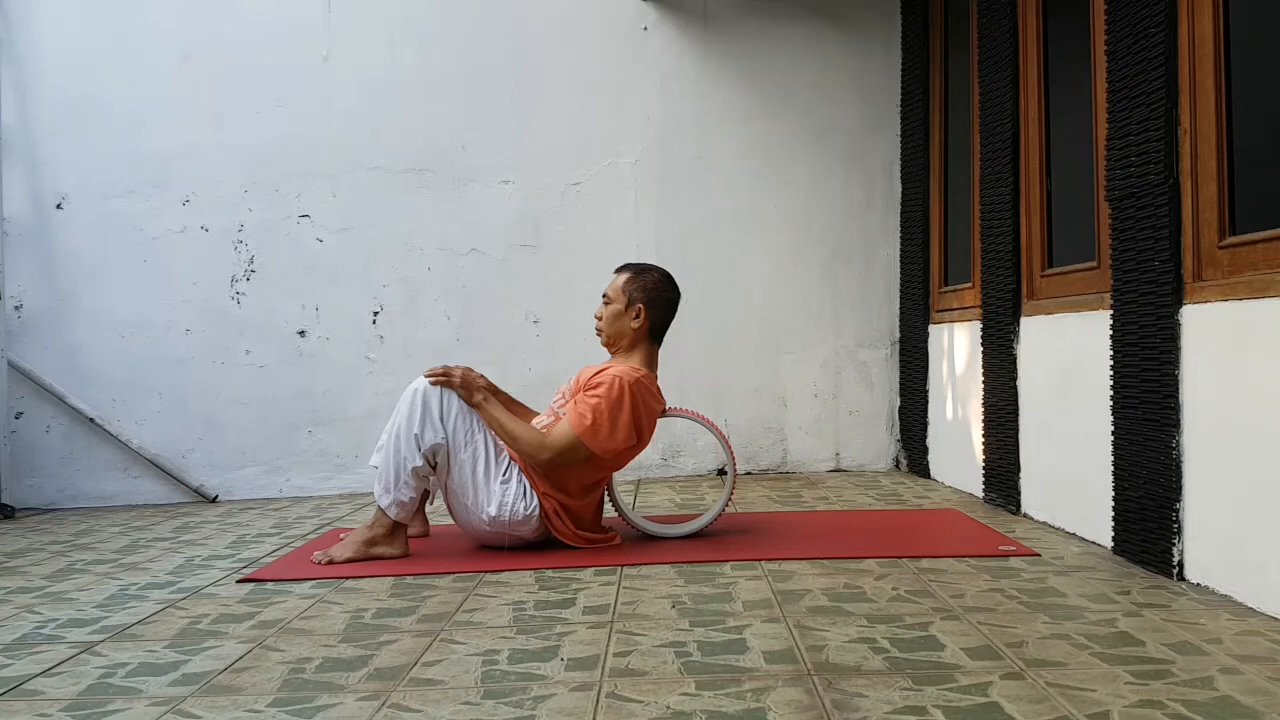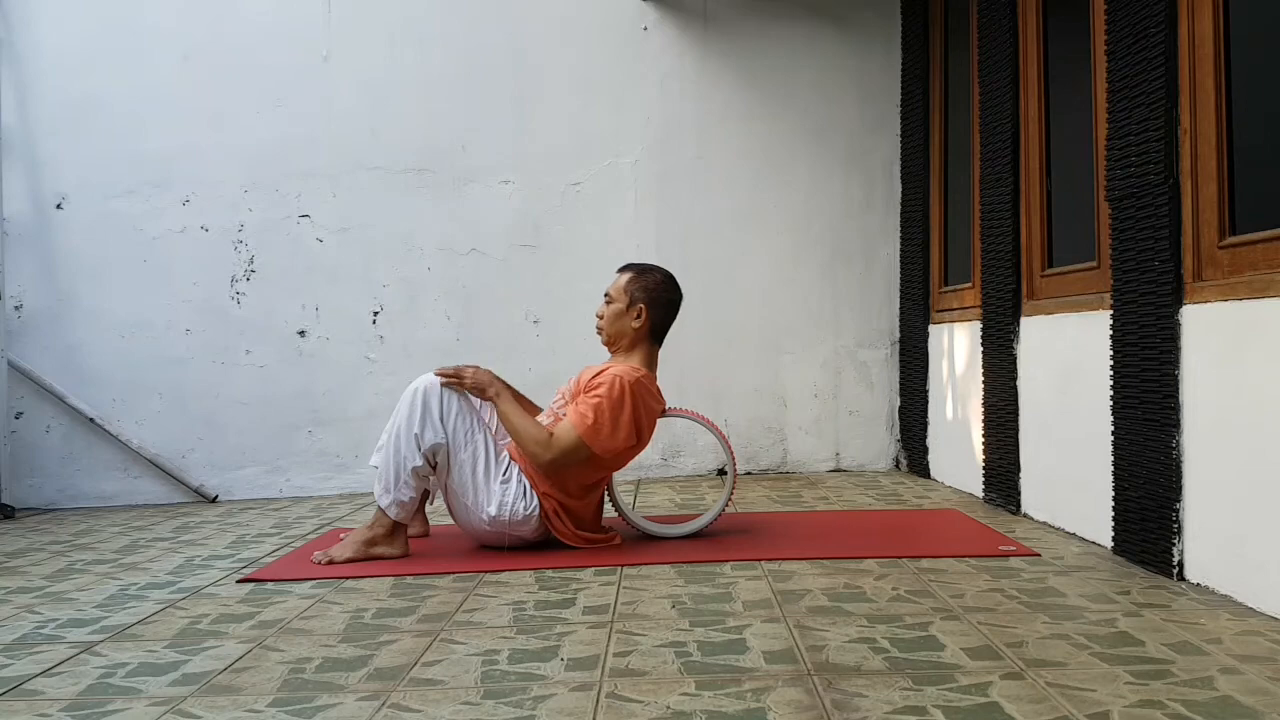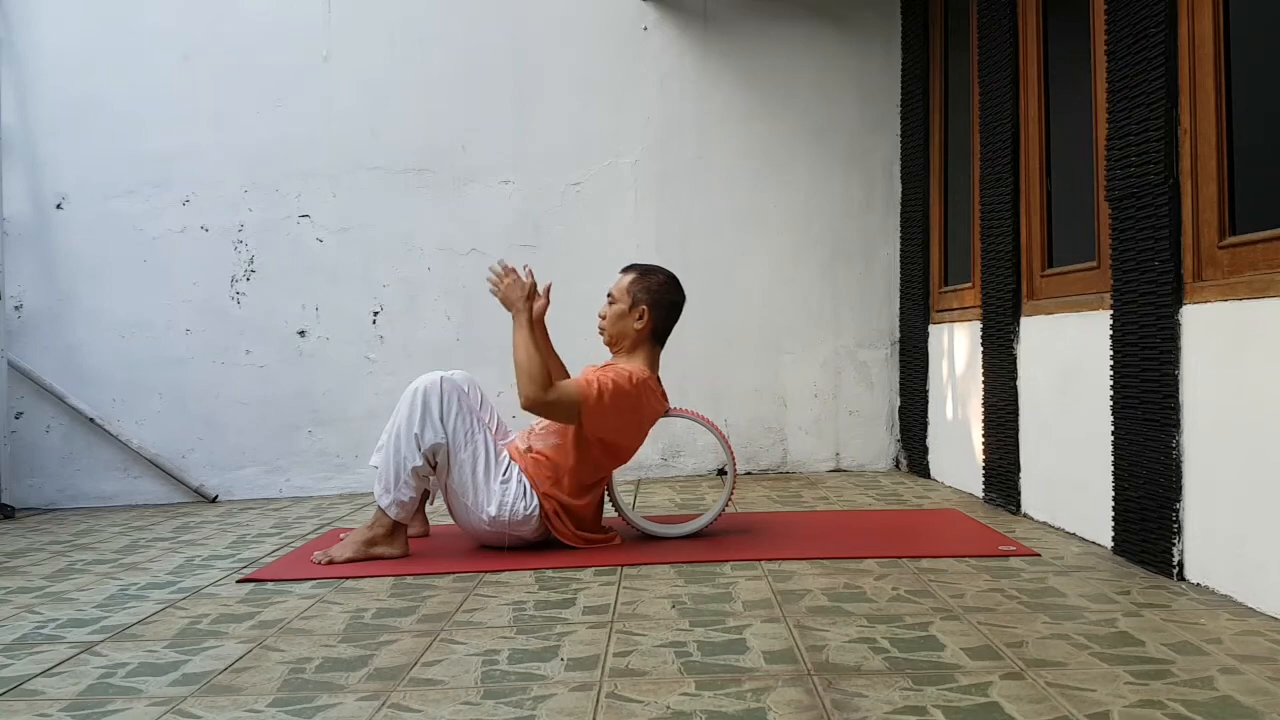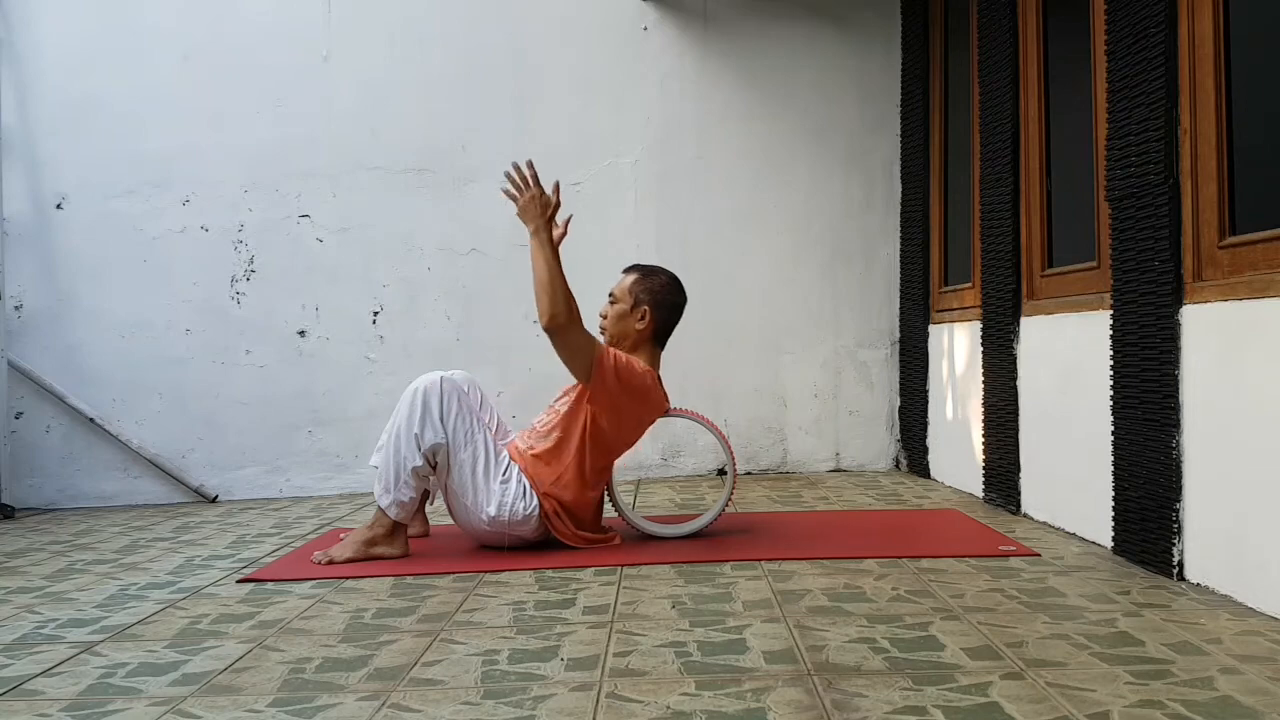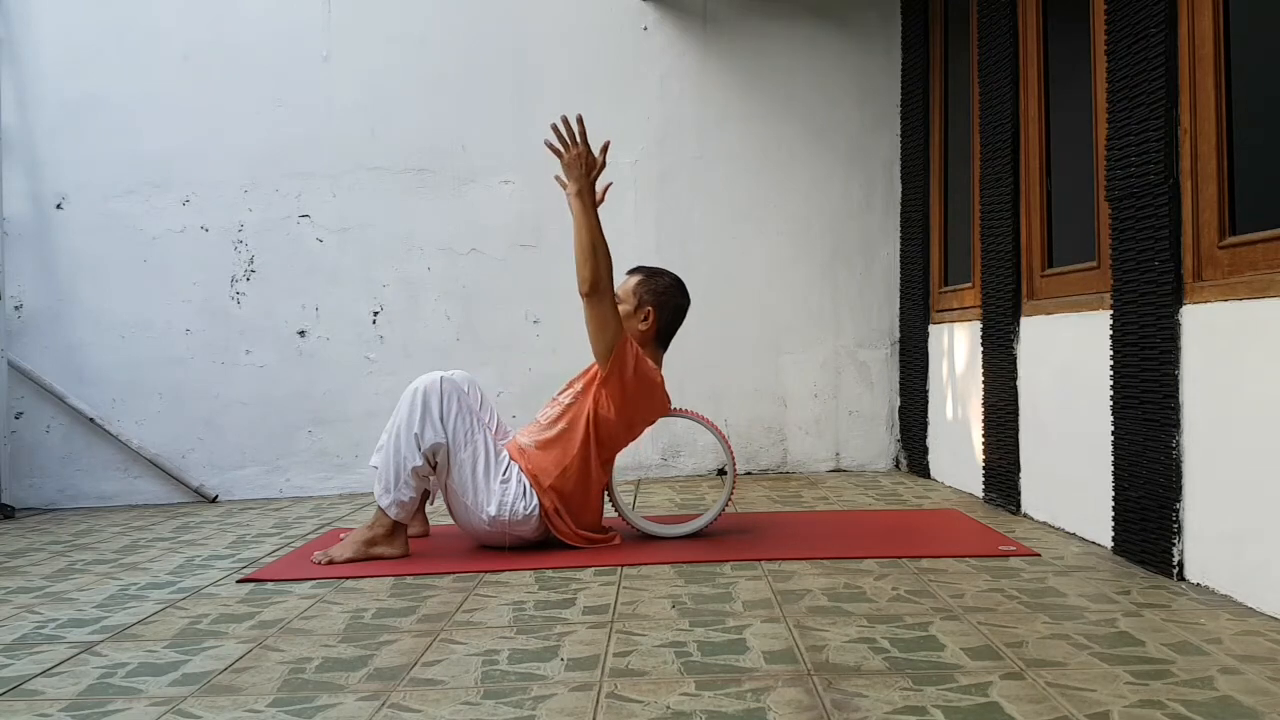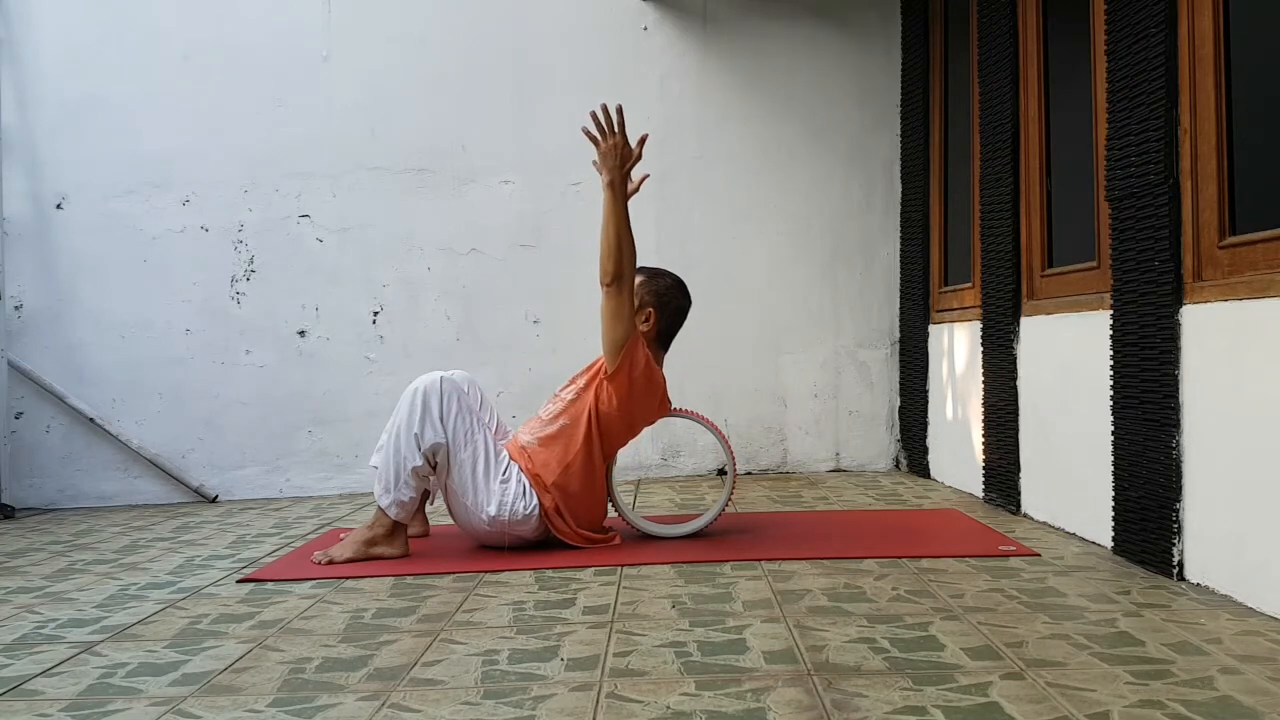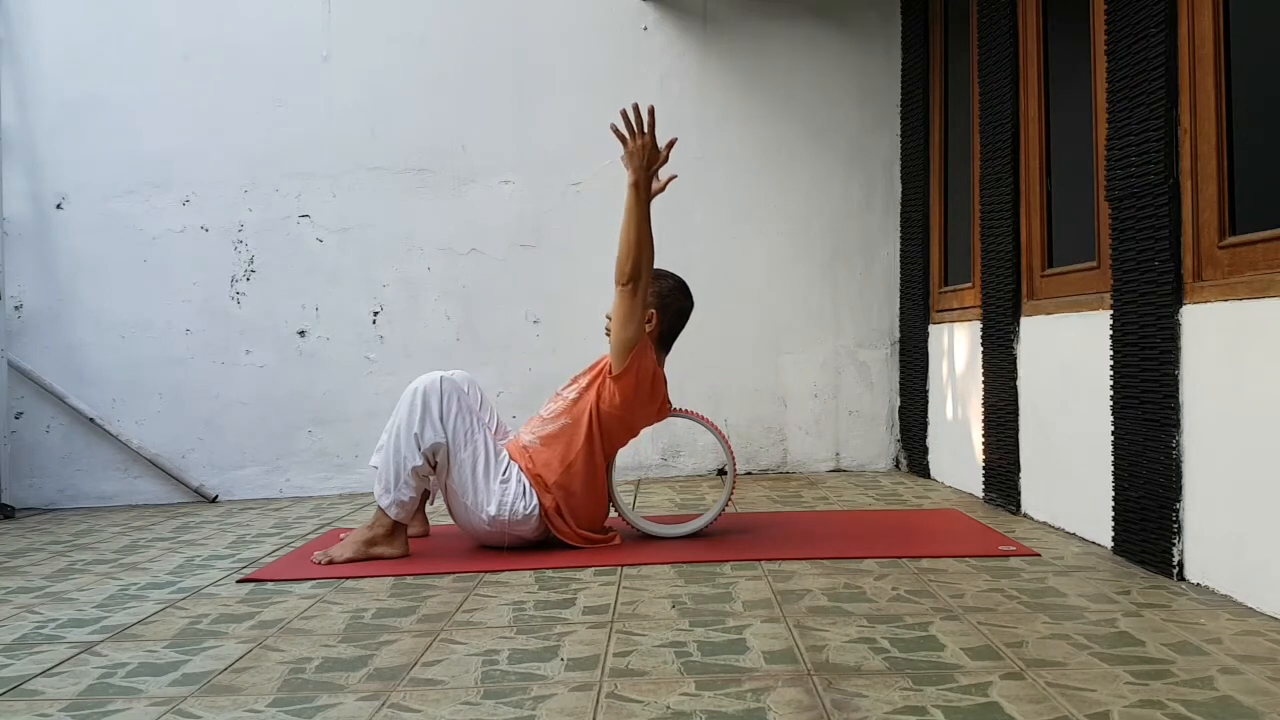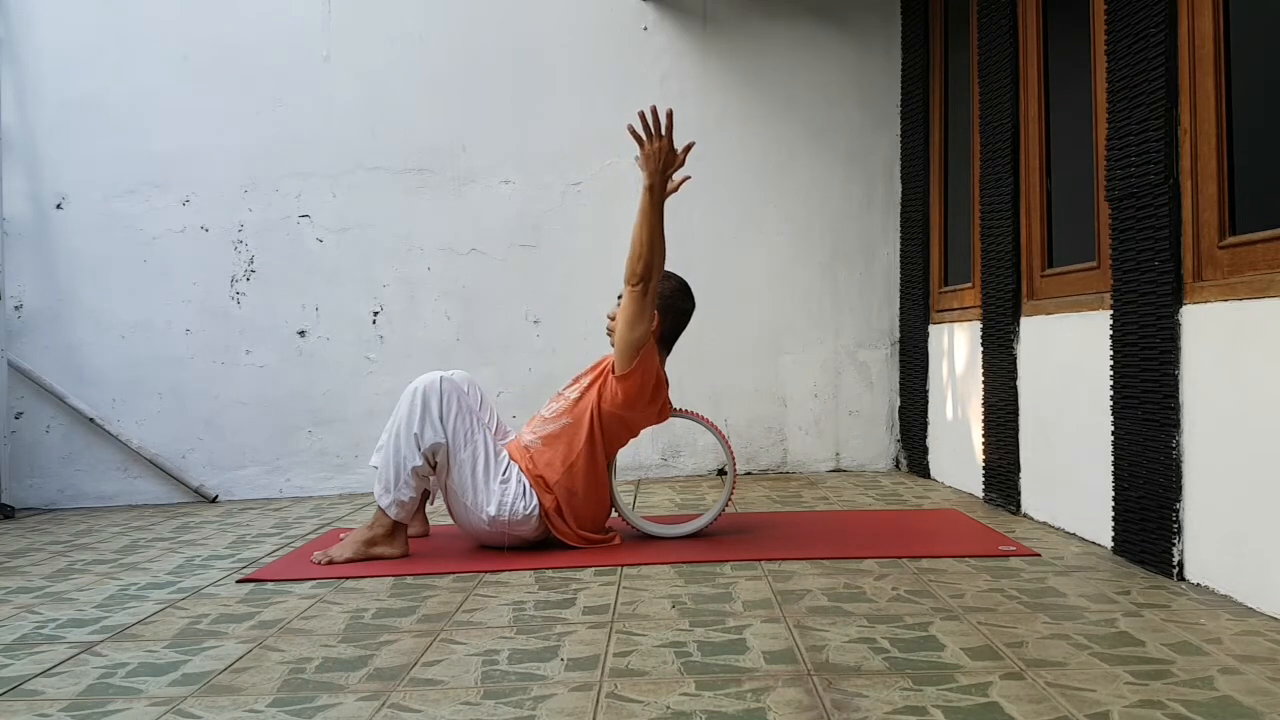
dt=0.4s
person 1, frame 1
left shoulder: (620, 384)
right shoulder: (625, 378)
left elbow: (545, 454)
left wrist: (480, 398)
right wrist: (489, 391)
left hip: (518, 509)
right hip: (520, 489)
left knee: (430, 394)
right knee: (444, 389)
left ankle: (385, 531)
right ankle: (411, 512)
person 1, frame 2
left shoulder: (622, 384)
right shoulder: (625, 380)
left elbow: (548, 454)
left wrist: (495, 393)
right wrist: (498, 388)
left hip: (518, 507)
right hip: (518, 484)
left knee: (431, 394)
right knee: (453, 391)
left ankle: (385, 531)
right ankle: (411, 512)
person 1, frame 3
left shoulder: (627, 384)
right shoulder: (632, 380)
left elbow: (535, 396)
right elbow: (564, 391)
left wrist: (519, 319)
right wrist: (536, 325)
left hip: (518, 507)
right hip: (520, 481)
left knee: (432, 392)
right knee: (457, 387)
left ankle: (386, 530)
right ankle: (411, 511)
person 1, frame 4
left shoulder: (631, 380)
right shoulder: (633, 377)
left elbow: (555, 321)
right elbow: (570, 329)
left wrist: (537, 231)
right wrist: (549, 247)
left hip: (516, 508)
right hip: (521, 487)
left knee: (434, 392)
right knee: (458, 387)
left ankle: (386, 531)
right ankle: (411, 511)
person 1, frame 5
left shoulder: (636, 377)
right shoulder: (634, 378)
left elbow: (592, 288)
right elbow: (597, 294)
left wrist: (581, 194)
right wrist: (582, 205)
left hip: (513, 509)
right hip: (519, 484)
left knee: (434, 392)
right knee: (457, 387)
left ankle: (385, 530)
right ankle: (409, 512)
person 1, frame 6
left shoulder: (637, 376)
right shoulder: (634, 379)
left elbow: (614, 280)
right elbow: (620, 285)
left wrist: (614, 186)
right wrist: (617, 196)
left hip: (514, 507)
right hip: (519, 483)
left knee: (434, 392)
right knee: (456, 386)
left ankle: (387, 529)
right ankle: (411, 511)
person 1, frame 7
left shoulder: (639, 376)
right shoulder: (636, 380)
left elbow: (629, 280)
right elbow: (637, 282)
left wrist: (638, 186)
right wrist: (642, 194)
left hip: (513, 506)
right hip: (518, 481)
left knee: (436, 391)
right knee: (456, 386)
left ankle: (387, 529)
right ankle: (411, 511)
person 1, frame 8
left shoulder: (640, 375)
right shoulder: (636, 378)
left elbow: (641, 282)
right elbow: (647, 285)
left wrist: (652, 188)
right wrist: (656, 195)
left hip: (514, 506)
right hip: (518, 481)
left knee: (434, 391)
right knee: (455, 385)
left ankle: (386, 529)
right ankle: (411, 510)
